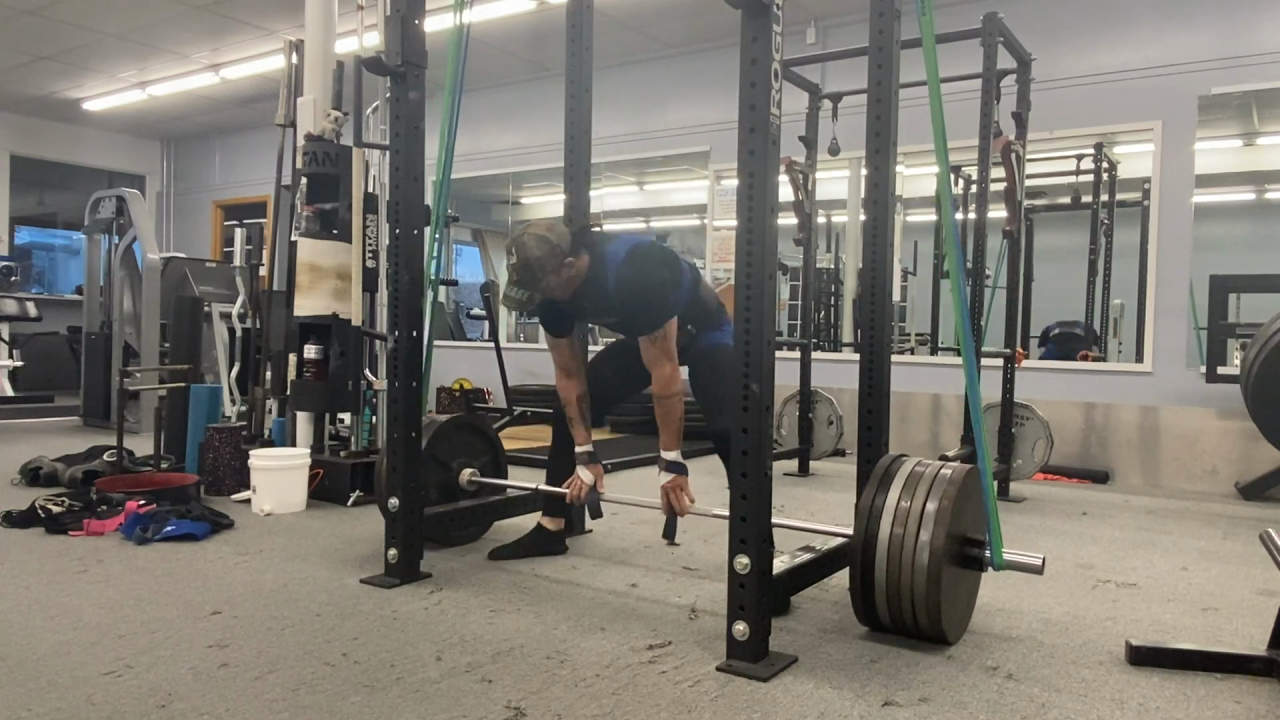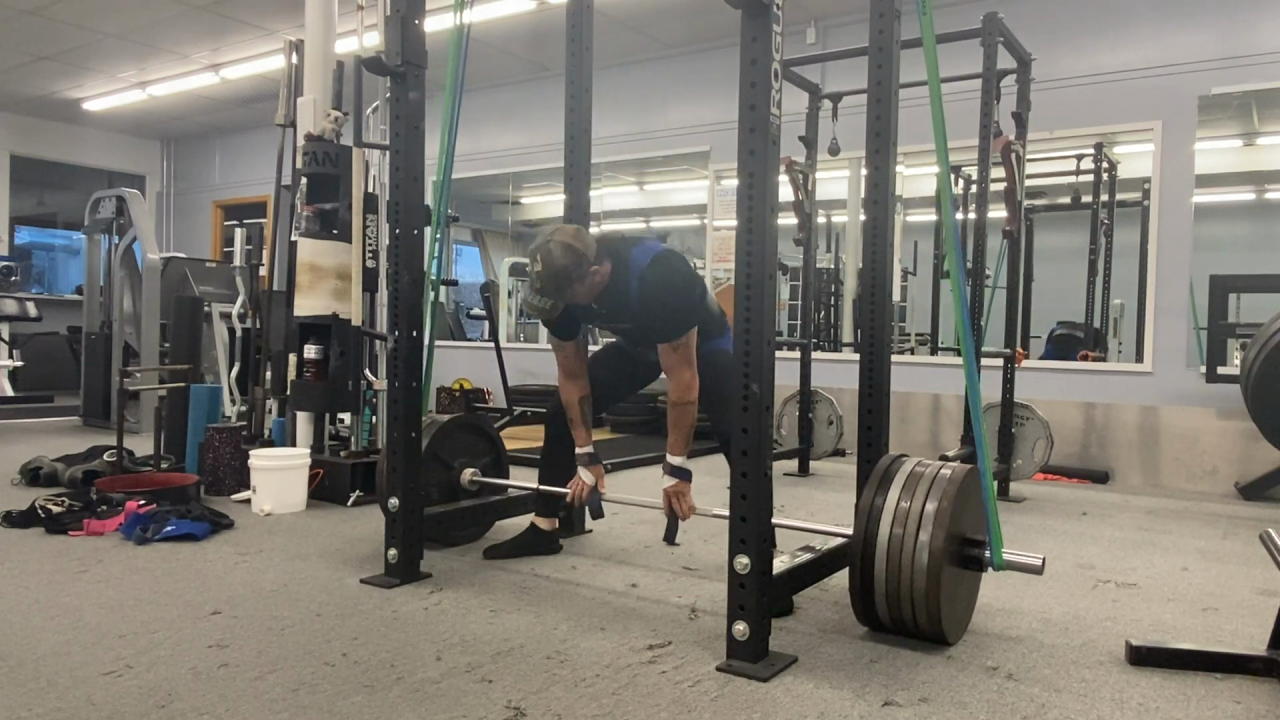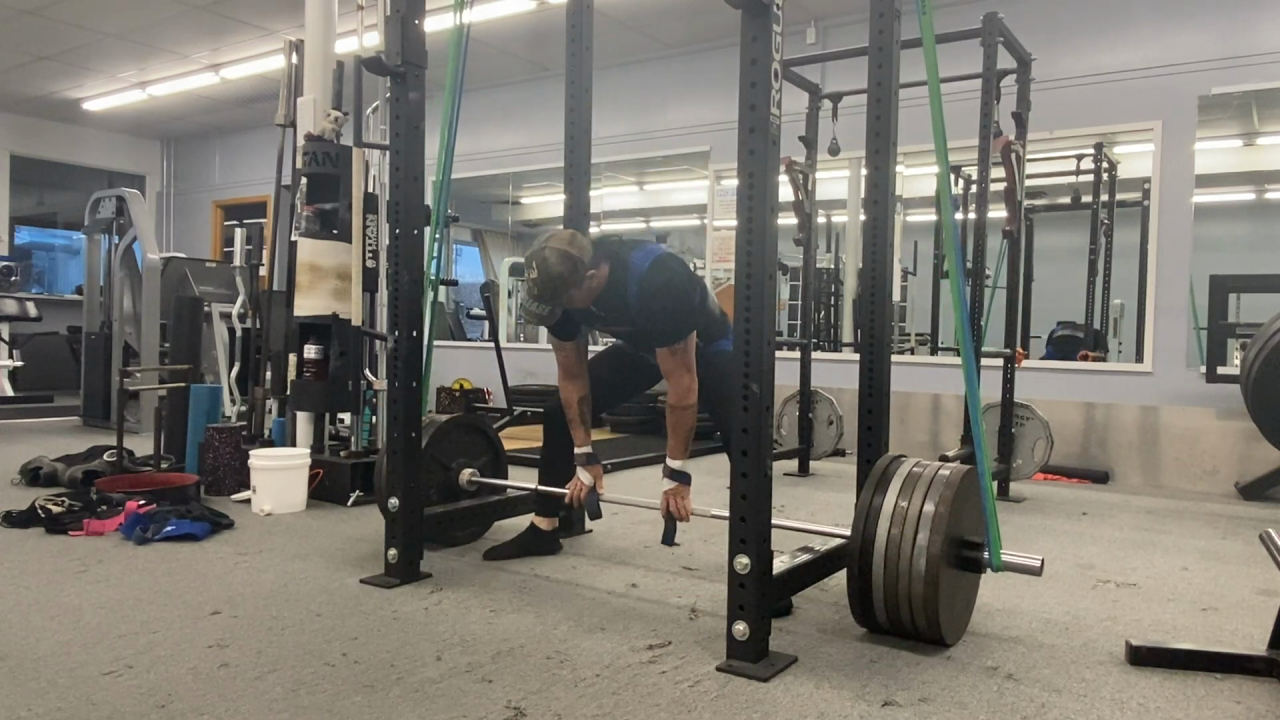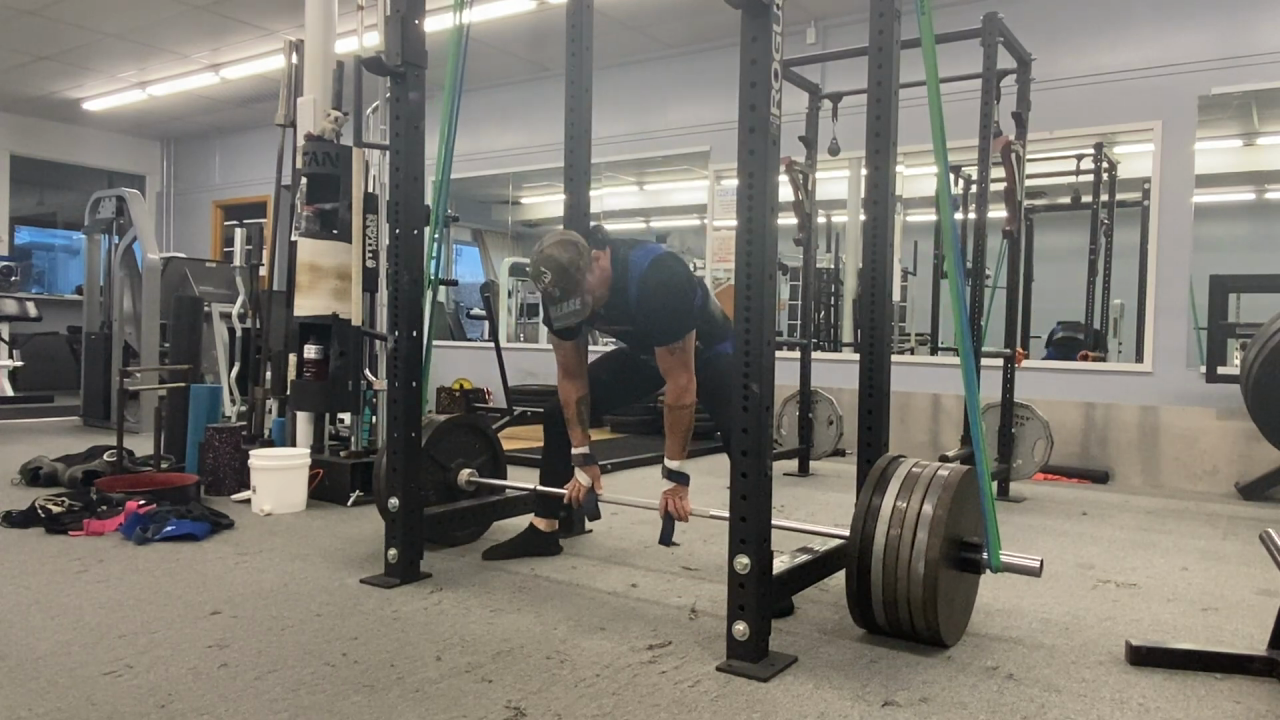
dt=0.3s
person 1, frame 1
left shoulder: (636, 269)
right shoulder: (550, 289)
left elbow: (664, 371)
right elbow: (569, 374)
left wrist: (671, 463)
right wrist: (585, 456)
left hip: (704, 332)
right hip: (639, 338)
left knee: (726, 430)
right knee: (568, 414)
right ankle: (550, 530)
person 1, frame 2
left shoulder: (659, 276)
right shoulder: (559, 285)
left elbow: (683, 378)
right elbow: (572, 375)
left wrist: (676, 469)
right wrist: (586, 458)
left hip: (702, 342)
right hip: (635, 344)
left knee: (735, 432)
right knee: (560, 416)
right ankle: (543, 530)
person 1, frame 3
left shoulder: (658, 279)
right shoulder: (559, 286)
left elbow: (682, 383)
right elbow: (571, 375)
left wrist: (675, 474)
right wrist: (584, 458)
left hip: (705, 345)
right hip: (637, 346)
right knee: (559, 414)
right ankle: (543, 529)
person 1, frame 4
left shoulder: (658, 278)
right shoulder: (562, 290)
left elbow: (681, 382)
right elbow: (571, 376)
left wrist: (675, 475)
right wrist: (582, 459)
left hip: (708, 350)
right hip: (642, 351)
right knee: (559, 416)
right ankle: (543, 530)
